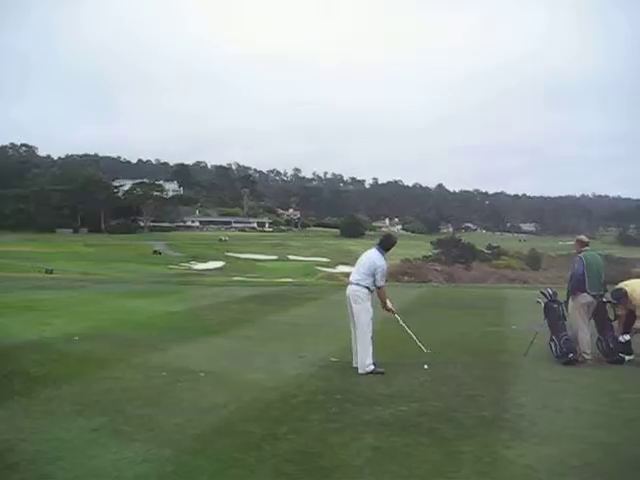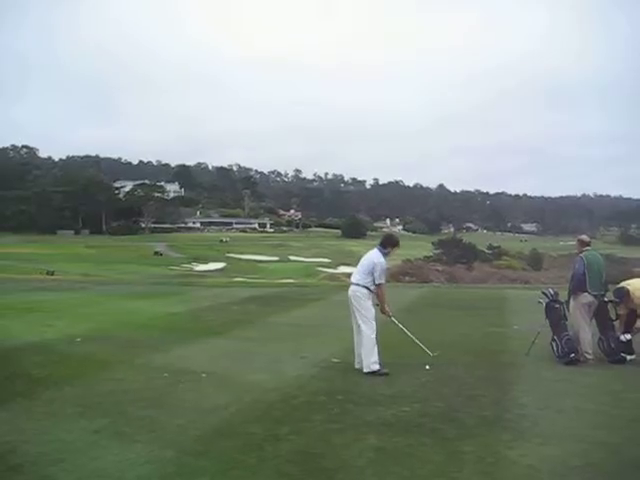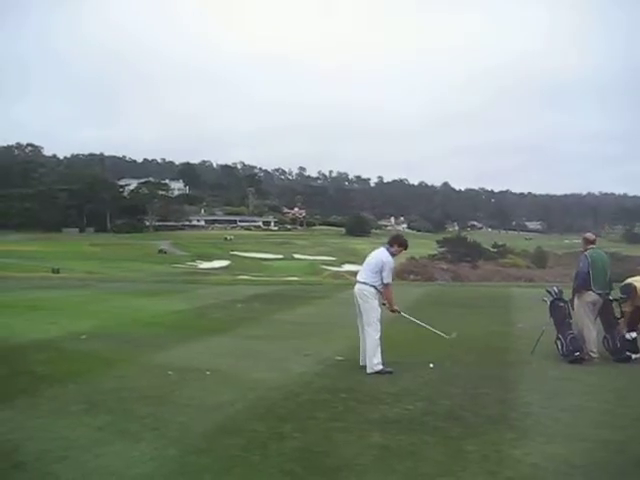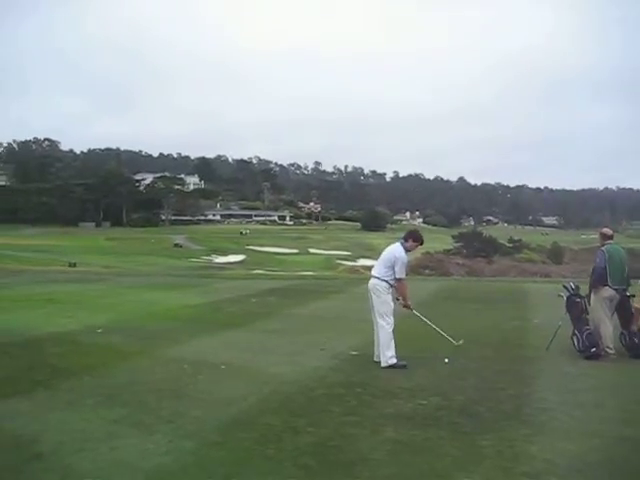
dt=0.3s
person 1, frame 1
left shoulder: (370, 253)
right shoulder: (381, 263)
right elbow: (380, 287)
left wrist: (386, 299)
right wrist: (385, 305)
left hip: (352, 289)
right hip: (361, 293)
left knee: (357, 329)
right knee: (365, 331)
left ankle: (359, 361)
right ankle: (365, 366)
person 1, frame 2
left shoulder: (373, 253)
right shoulder: (380, 261)
right elbow: (379, 286)
left wrist: (381, 302)
right wrist: (383, 307)
left hip: (355, 290)
right hip: (362, 293)
left knee: (360, 329)
right knee: (369, 329)
left ankle: (361, 362)
right ankle: (371, 366)
person 1, frame 3
left shoulder: (378, 252)
right shoulder: (388, 260)
right elbow: (387, 285)
left wrist: (385, 300)
right wrist: (392, 305)
left hip: (361, 289)
right hip: (368, 292)
left knee: (365, 328)
right knee: (373, 329)
left ankle: (365, 360)
right ankle: (374, 366)
person 1, frame 4
left shoulder: (395, 247)
right shoulder: (401, 255)
right elbow: (400, 281)
left wrist: (400, 296)
right wrist: (406, 300)
left hip: (375, 283)
right hip: (381, 286)
left knee: (380, 322)
right knee: (386, 323)
left ankle: (380, 355)
right ankle: (388, 360)
person 2, frame 1
left shoulder: (580, 258)
right shoulder: (597, 257)
left elbow: (576, 276)
right elbow: (602, 278)
left wrist: (570, 292)
right wrist: (601, 293)
left hip: (581, 296)
right hip: (595, 297)
left knee: (580, 326)
right knee: (584, 325)
left ankle: (585, 355)
right ankle: (584, 351)
person 2, frame 2
left shoulder: (581, 258)
right shoulder: (599, 257)
left elbow: (577, 276)
right elbow: (603, 277)
left wrist: (572, 292)
right wrist: (602, 292)
left hip: (582, 295)
right hip: (596, 296)
left knee: (581, 326)
right knee: (586, 325)
left ankle: (587, 355)
right ankle: (585, 351)
person 2, frame 3
left shoulder: (586, 256)
right shoulder: (604, 256)
left elbow: (581, 275)
right elbow: (608, 276)
left wrist: (575, 291)
right wrist: (607, 292)
left hip: (586, 294)
right hip: (600, 295)
left knee: (586, 324)
right knee: (590, 323)
left ankle: (592, 353)
right ankle: (590, 349)
person 2, frame 4
left shoulder: (603, 251)
right shoulder: (621, 251)
left elbow: (598, 270)
right elbow: (626, 272)
left wrist: (592, 286)
right wrist: (625, 287)
left hip: (603, 289)
right hip: (617, 291)
left knee: (602, 320)
right knee: (607, 319)
left ankle: (609, 349)
right ankle: (607, 346)
